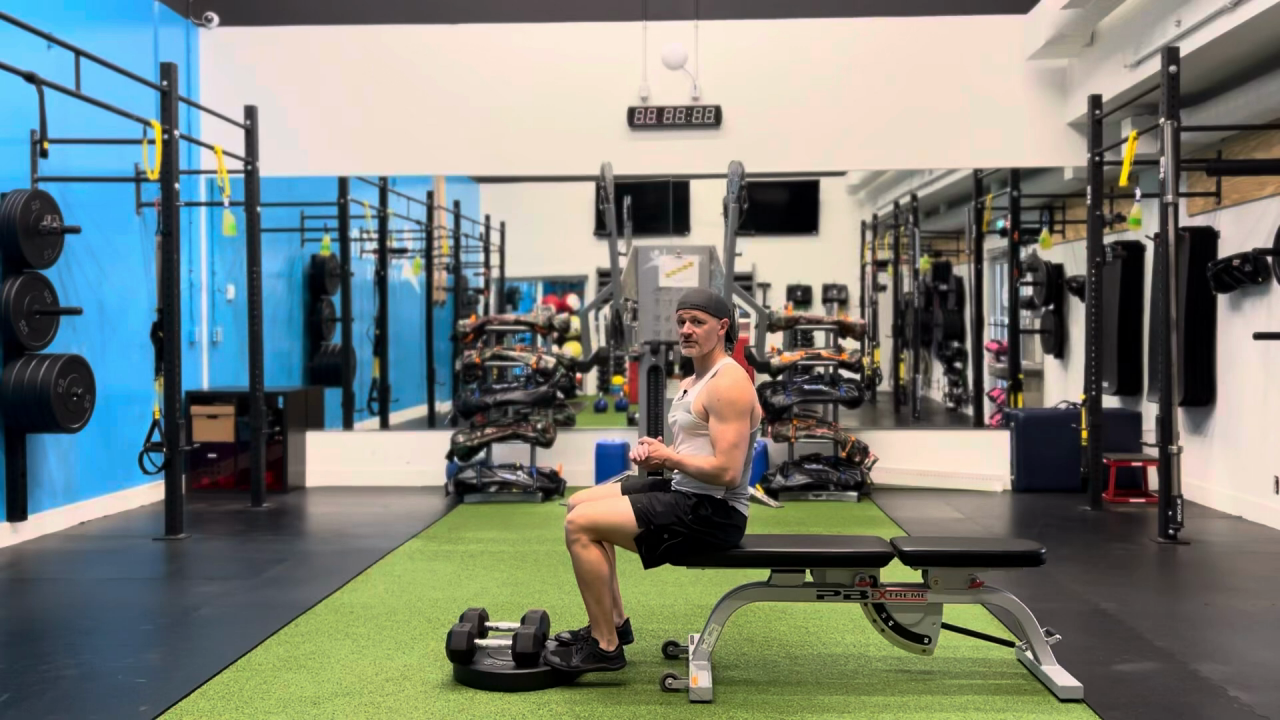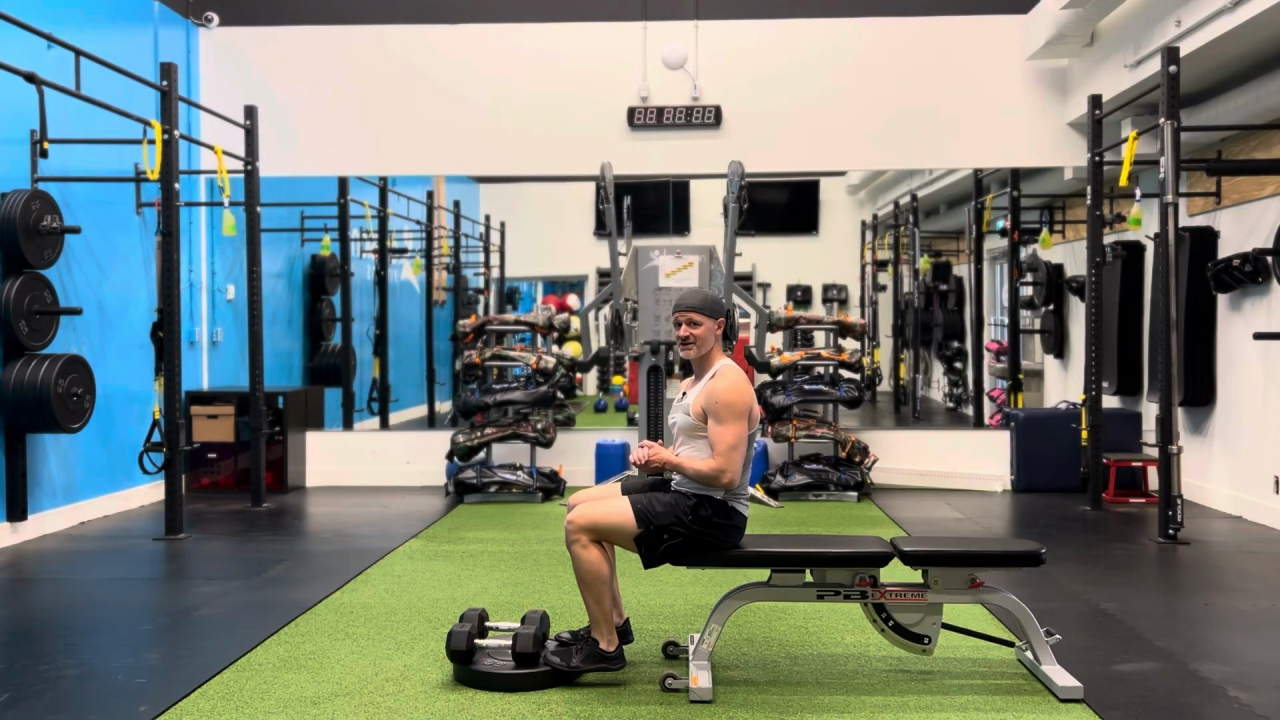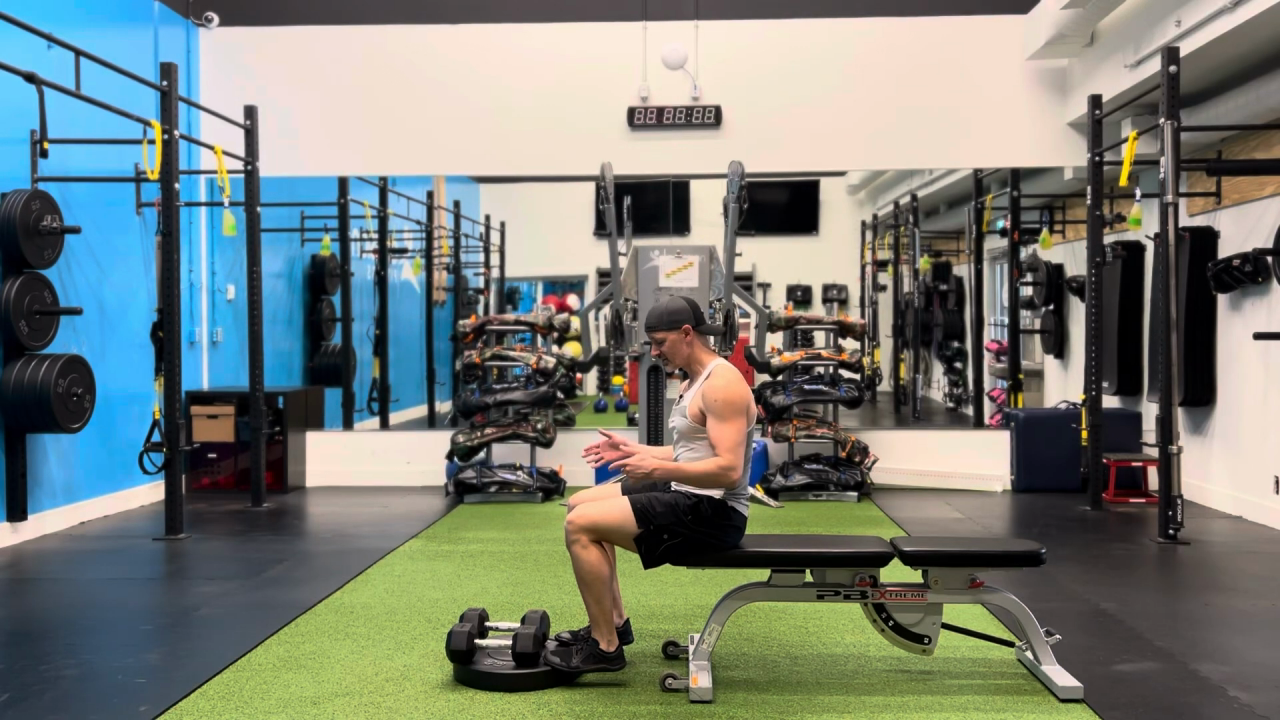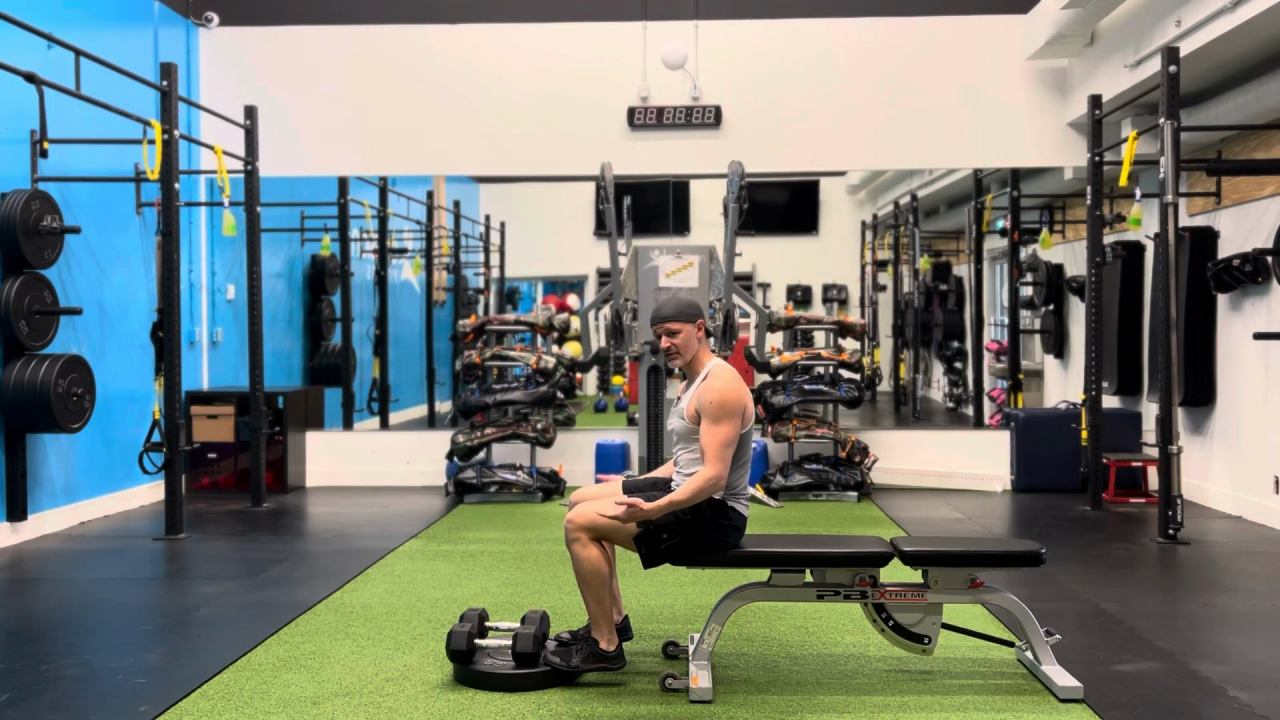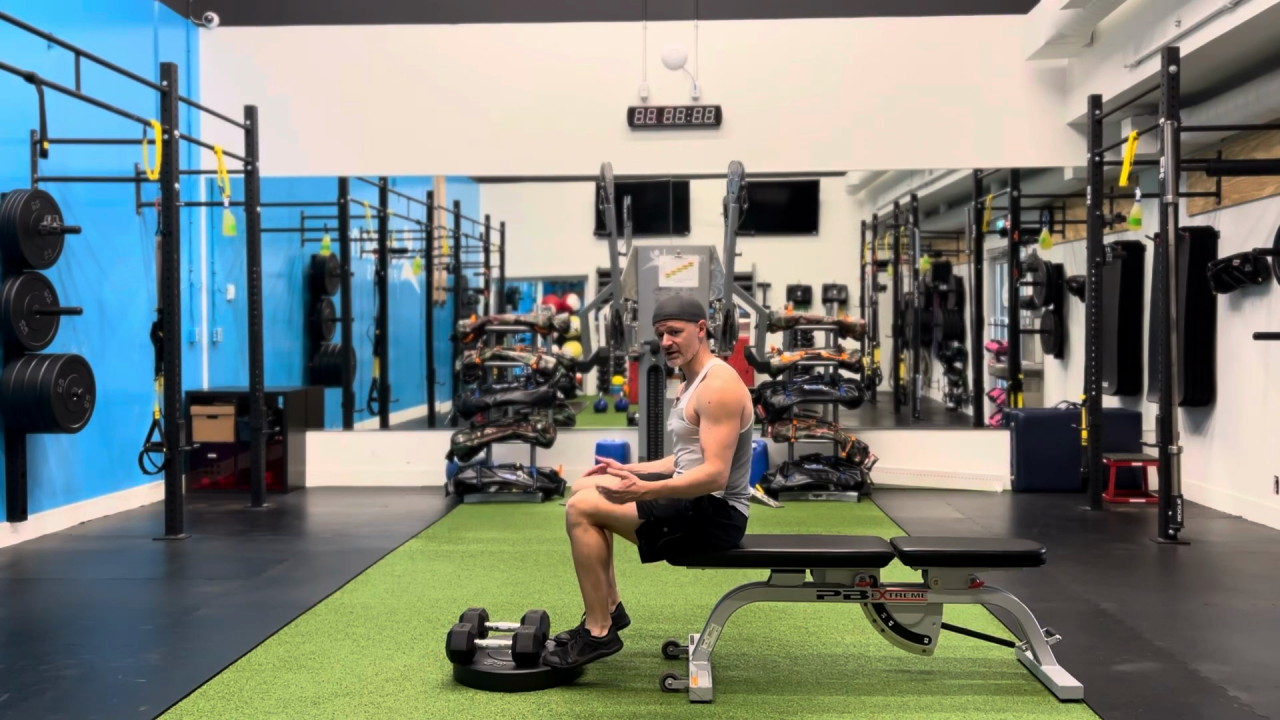
dt=1s
person 1, frame 1
left shoulder: (728, 384)
right shoulder: (692, 382)
left elbow: (727, 472)
left wrist: (667, 458)
right wrist: (653, 452)
left hip: (712, 512)
right hip: (686, 495)
left knee: (581, 525)
right knee: (580, 505)
left ankle: (605, 646)
right ankle: (613, 622)
person 1, frame 2
left shoulder: (727, 385)
right shoulder: (692, 383)
left elbow: (725, 474)
left wrist: (667, 461)
right wrist: (654, 454)
left hip: (712, 513)
right hip: (687, 496)
left knee: (580, 525)
right knee: (580, 504)
left ankle: (605, 646)
right ankle: (614, 622)
person 1, frame 3
left shoulder: (723, 385)
right shoulder: (696, 382)
left elbow: (729, 470)
left wrist: (658, 470)
right wrist: (631, 448)
left hip: (712, 512)
right hip: (689, 496)
left knee: (580, 525)
right knee: (580, 504)
left ankle: (605, 646)
right ankle: (613, 622)
person 1, frame 4
left shoulder: (720, 386)
right shoulder: (694, 382)
left elbow: (714, 476)
left wrist: (652, 511)
right wrist: (634, 485)
left hip: (712, 513)
right hip: (692, 498)
left knee: (580, 524)
right knee: (581, 500)
left ankle: (605, 645)
right ankle: (612, 620)
person 1, frame 5
left shoulder: (719, 386)
right shoulder: (692, 384)
left elbow: (715, 475)
left wrist: (644, 490)
right wrist: (629, 470)
left hip: (715, 512)
right hip: (696, 500)
left knee: (582, 509)
right knee: (582, 491)
left ankle: (598, 632)
right ankle: (608, 610)
